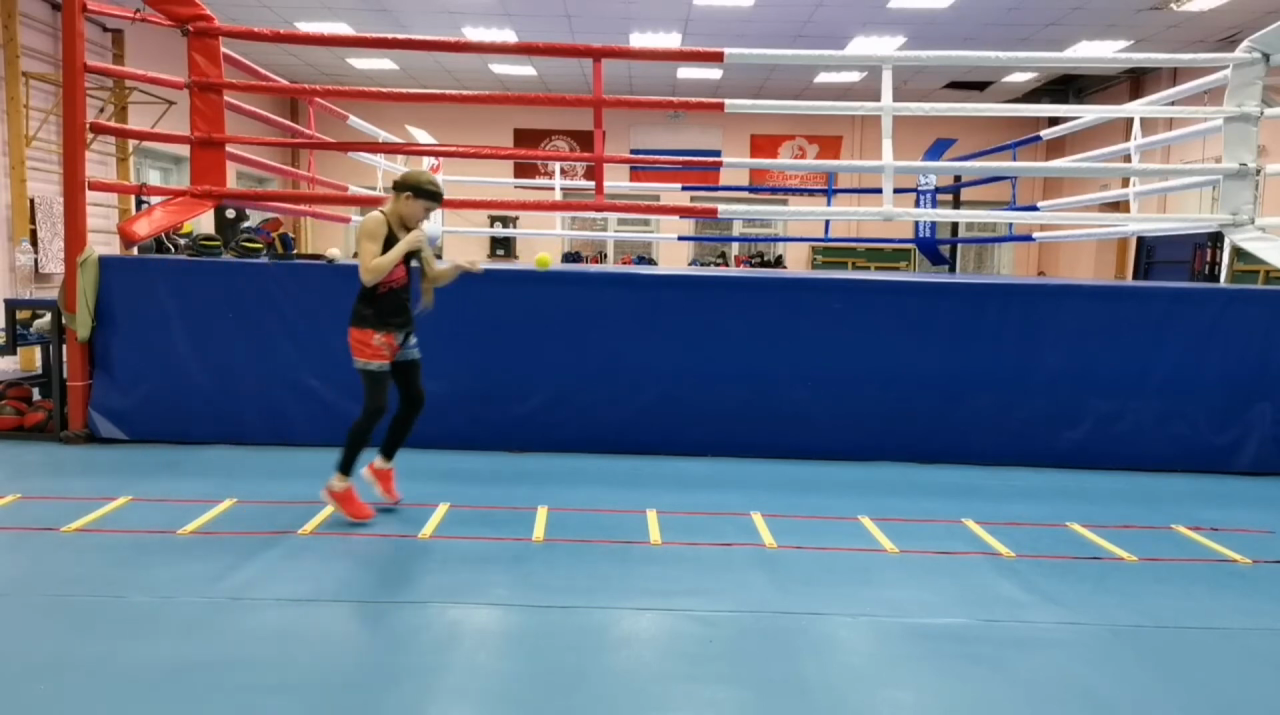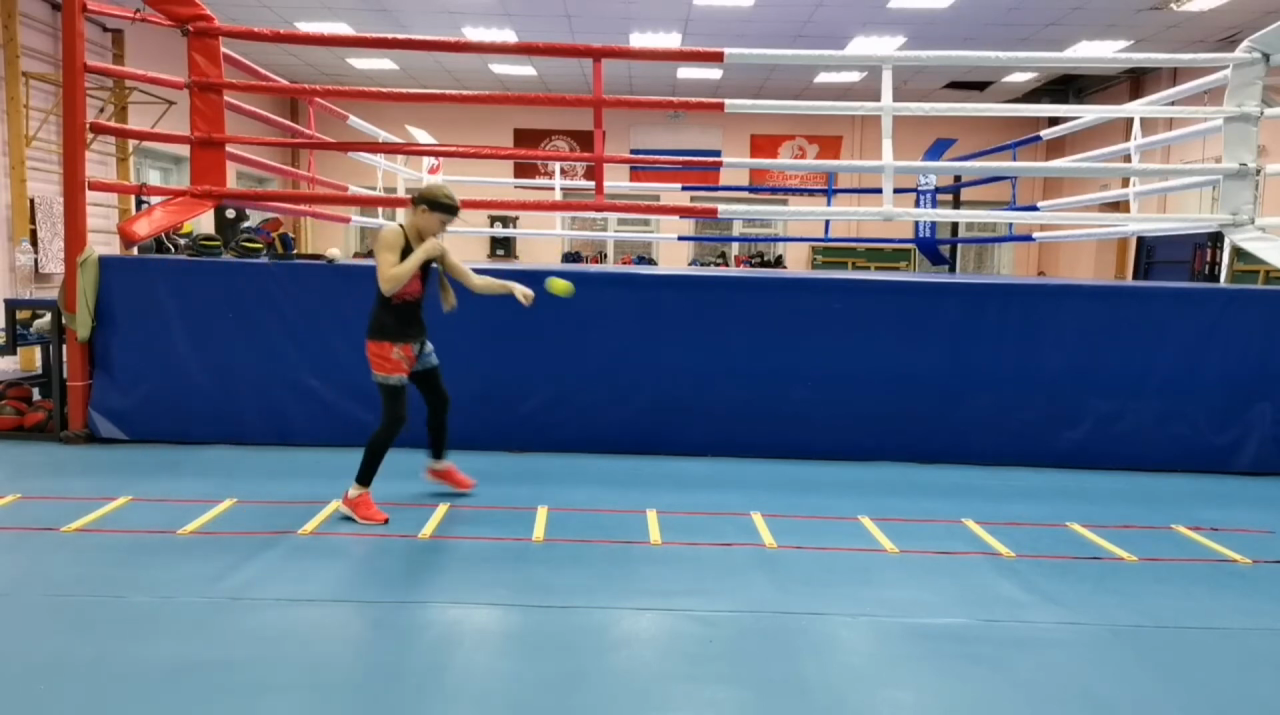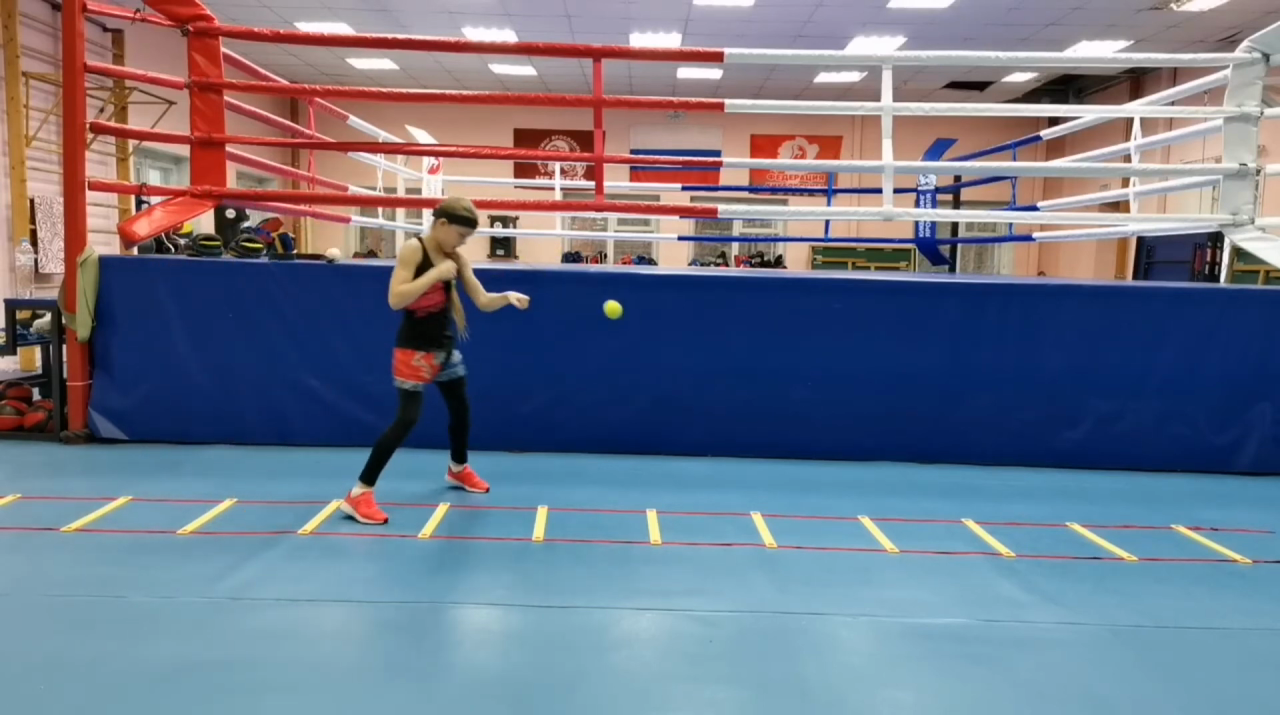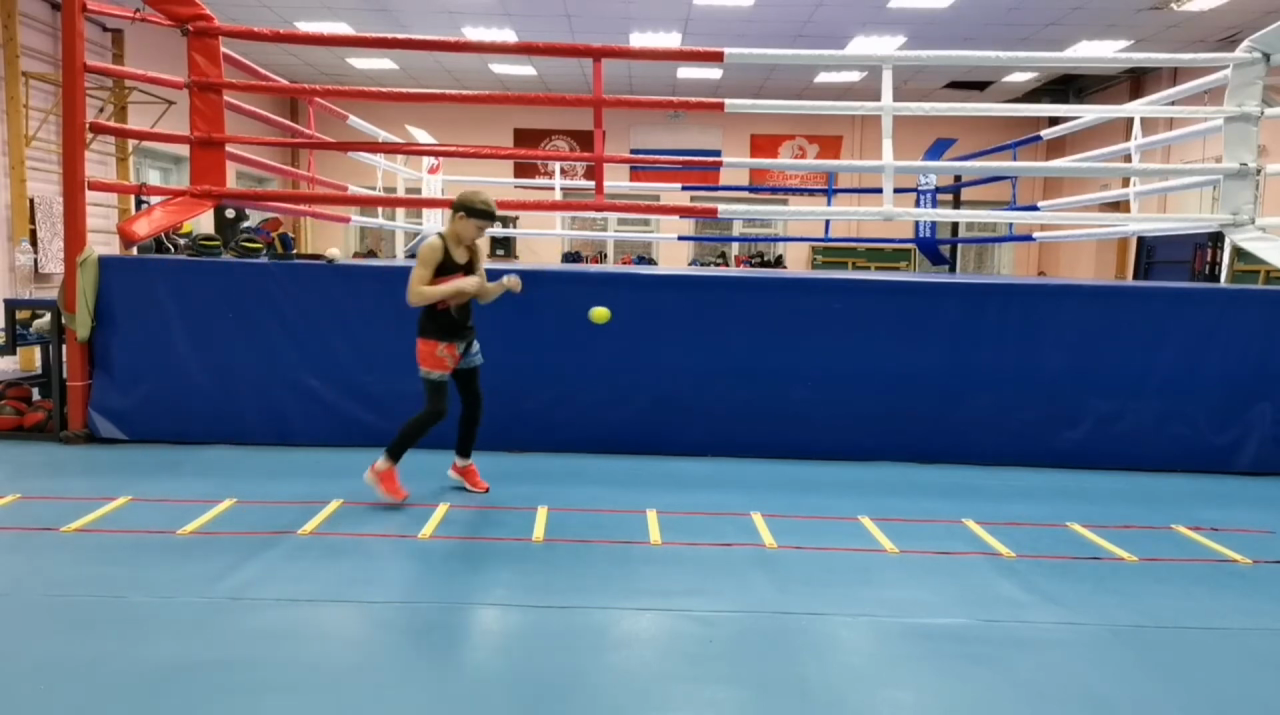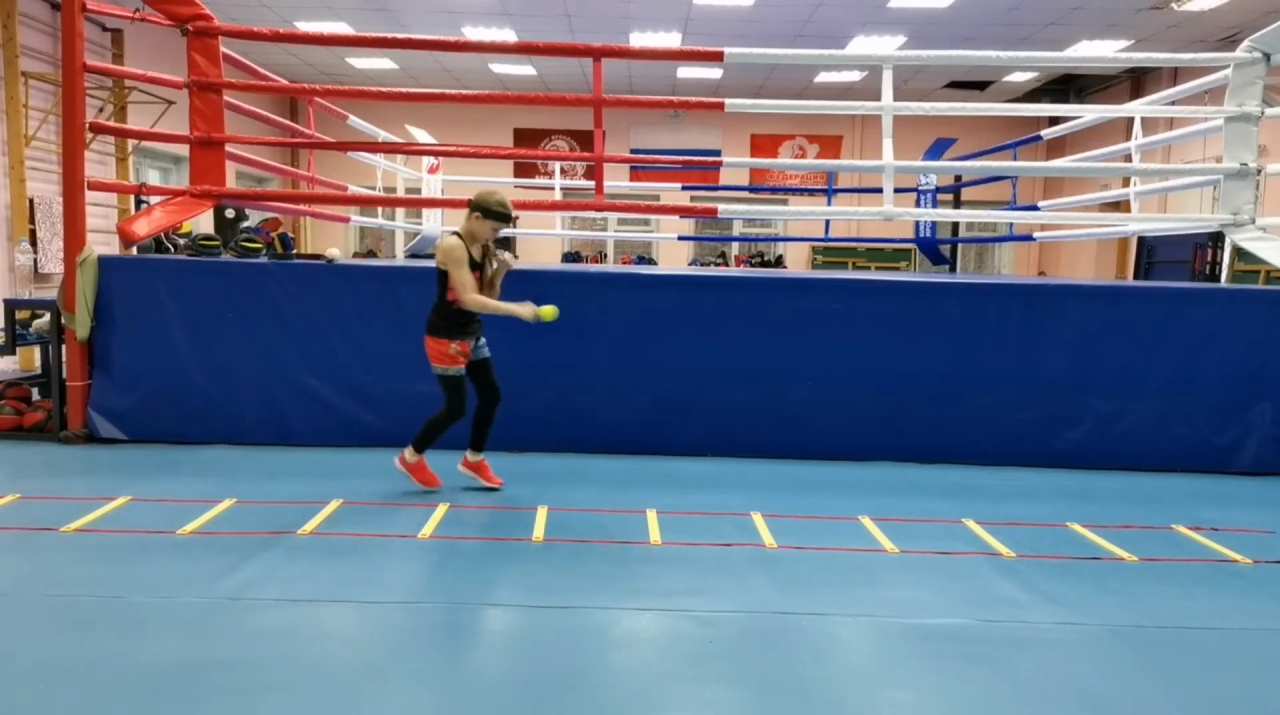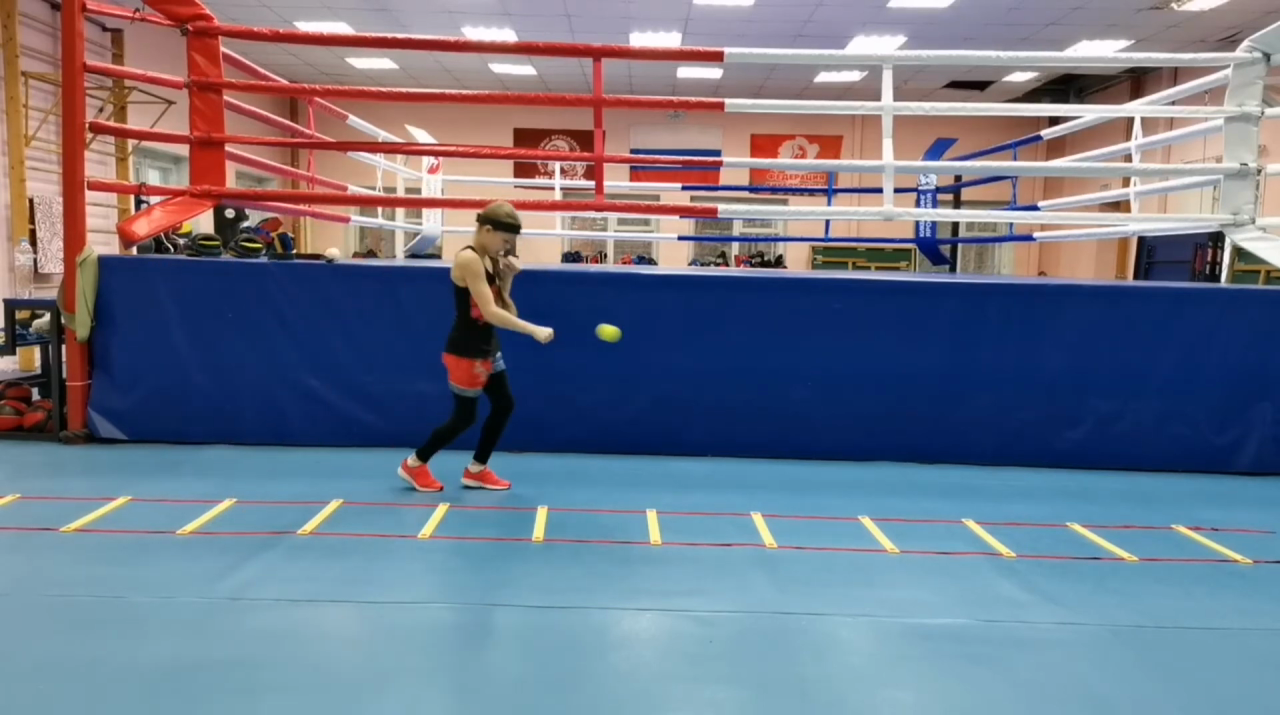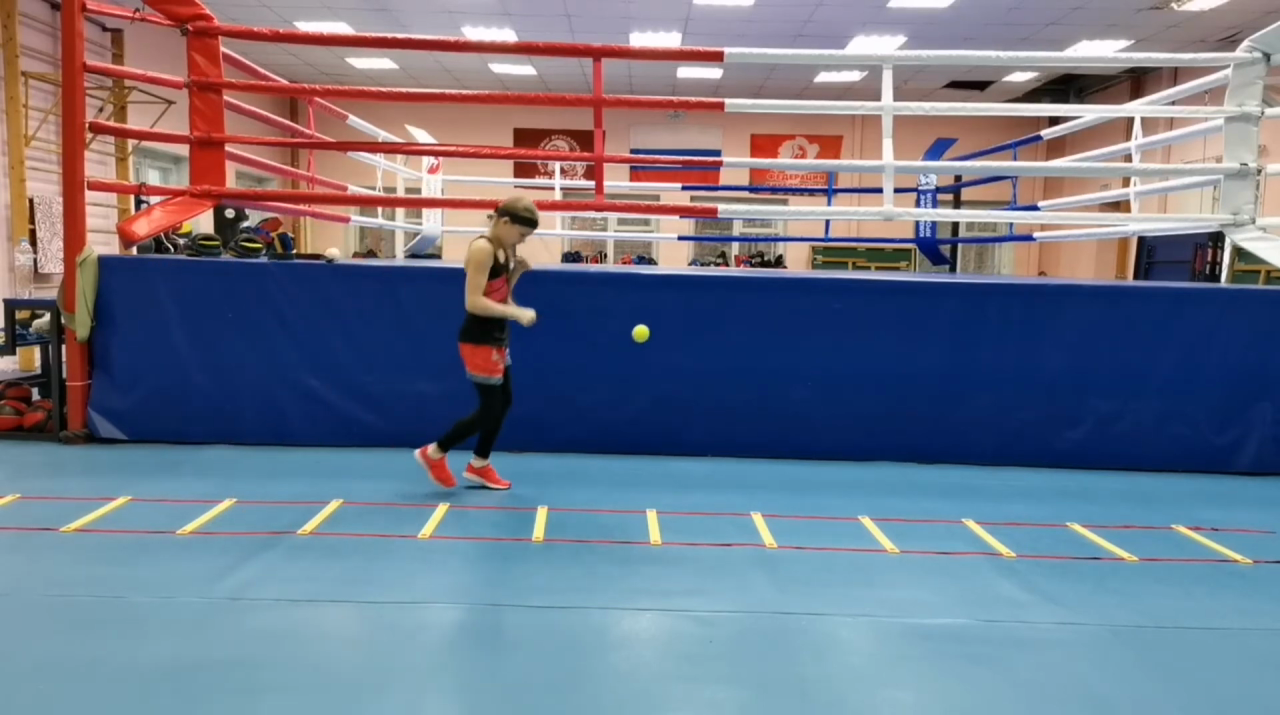
dt=0.1s
person 1, frame 1
left shoulder: (411, 231)
right shoulder: (375, 222)
left elbow: (434, 278)
right elbow: (369, 276)
left wrist: (465, 266)
right wrist: (407, 245)
left hip: (400, 327)
right hip: (371, 327)
left knee: (414, 399)
right knee: (375, 405)
left ankle: (381, 466)
right ankle: (341, 484)
person 1, frame 2
left shoulder: (435, 247)
right shoulder: (390, 235)
left elbow: (473, 282)
right elbow: (387, 284)
left wrist: (510, 286)
right wrist: (422, 253)
left hip: (415, 337)
right hip: (388, 338)
left knee: (439, 401)
right knee: (395, 417)
left ankle: (438, 465)
right ankle: (356, 494)
person 1, frame 3
left shoulder: (457, 260)
right shoulder: (412, 249)
left elbow: (483, 302)
right elbow: (395, 300)
left wrist: (507, 298)
right wrist: (435, 274)
left hip: (445, 348)
right hip: (415, 349)
left knee: (461, 410)
right knee: (406, 420)
left ankle: (459, 467)
right ankle: (360, 492)
person 1, frame 4
left shoulder: (472, 250)
right shoulder: (434, 246)
left elbow: (482, 295)
right elbow: (414, 297)
left wrist: (504, 284)
right wrist: (459, 284)
left hip: (464, 338)
right hip: (436, 339)
left knee: (474, 402)
right knee: (436, 409)
left ankle: (463, 464)
right ankle: (384, 467)
person 1, frame 5
left shoulder: (482, 247)
right shoulder: (452, 245)
left elbow: (484, 291)
right elbow: (471, 298)
left wrist: (501, 271)
right wrist: (515, 309)
left hip: (471, 333)
right hip: (445, 336)
left knee: (491, 396)
right knee: (456, 407)
left ankle: (473, 460)
right ankle: (411, 458)
person 1, frame 6
left shoulder: (492, 259)
right shoulder: (468, 260)
left elbow: (498, 302)
right elbow: (490, 312)
left wrist: (508, 276)
right wrist: (533, 330)
left hip: (487, 349)
right hip: (466, 352)
left knee: (505, 405)
right knee: (464, 417)
left ankle: (476, 470)
right ankle: (414, 464)
person 1, frame 7
left shoulder: (503, 250)
right shoulder: (481, 249)
right elbow: (475, 304)
left wrist: (516, 272)
right wrist: (518, 314)
left hip: (495, 339)
right hip: (480, 341)
left knee: (502, 401)
right knee: (487, 411)
left ankle: (479, 465)
right ankle: (433, 452)
